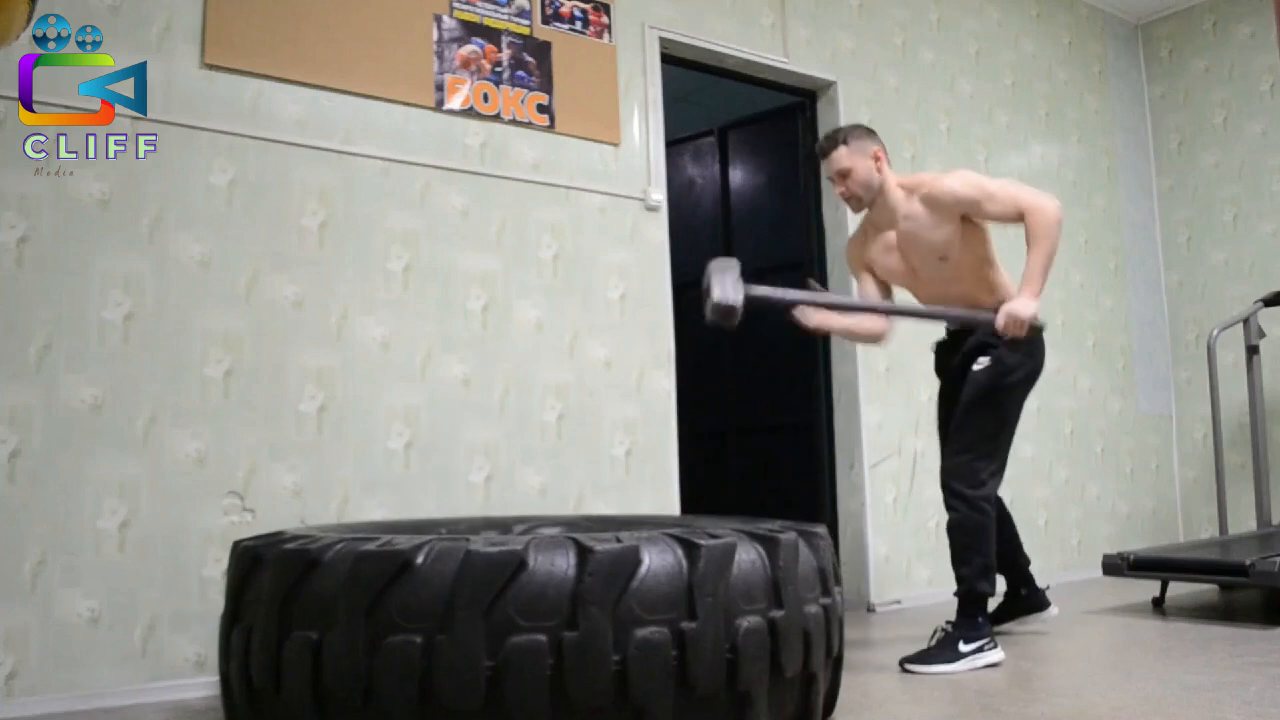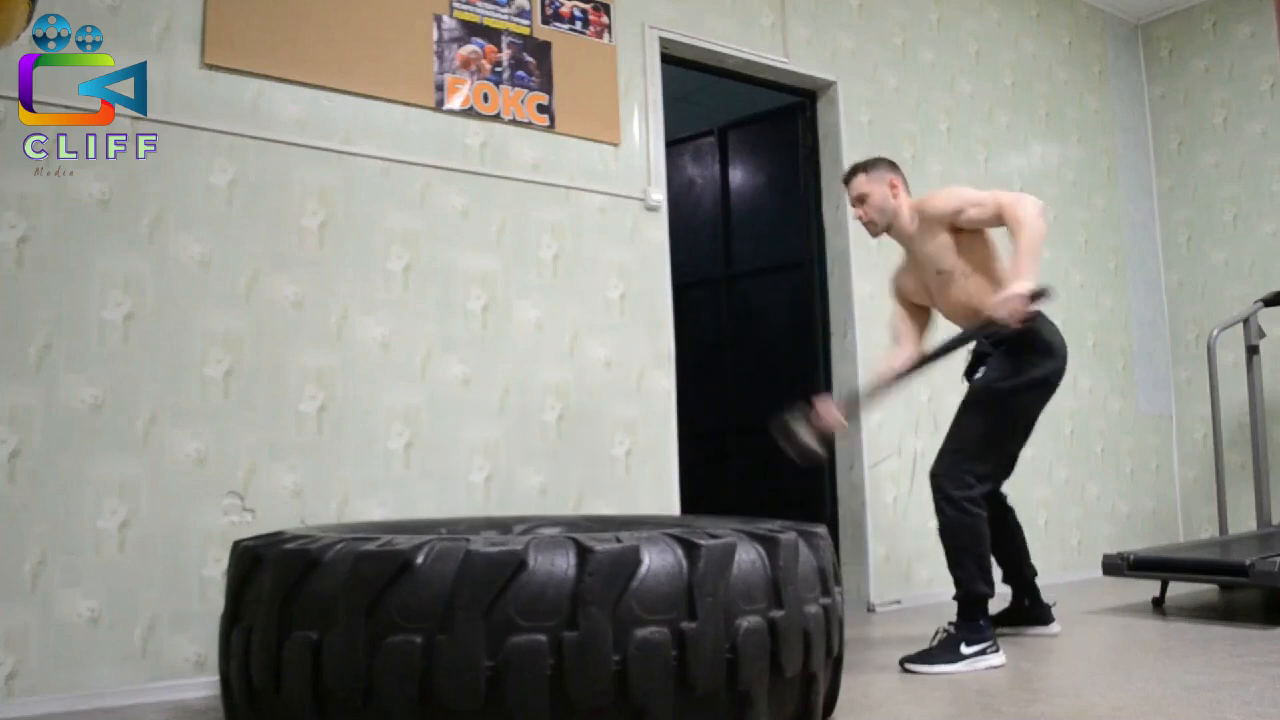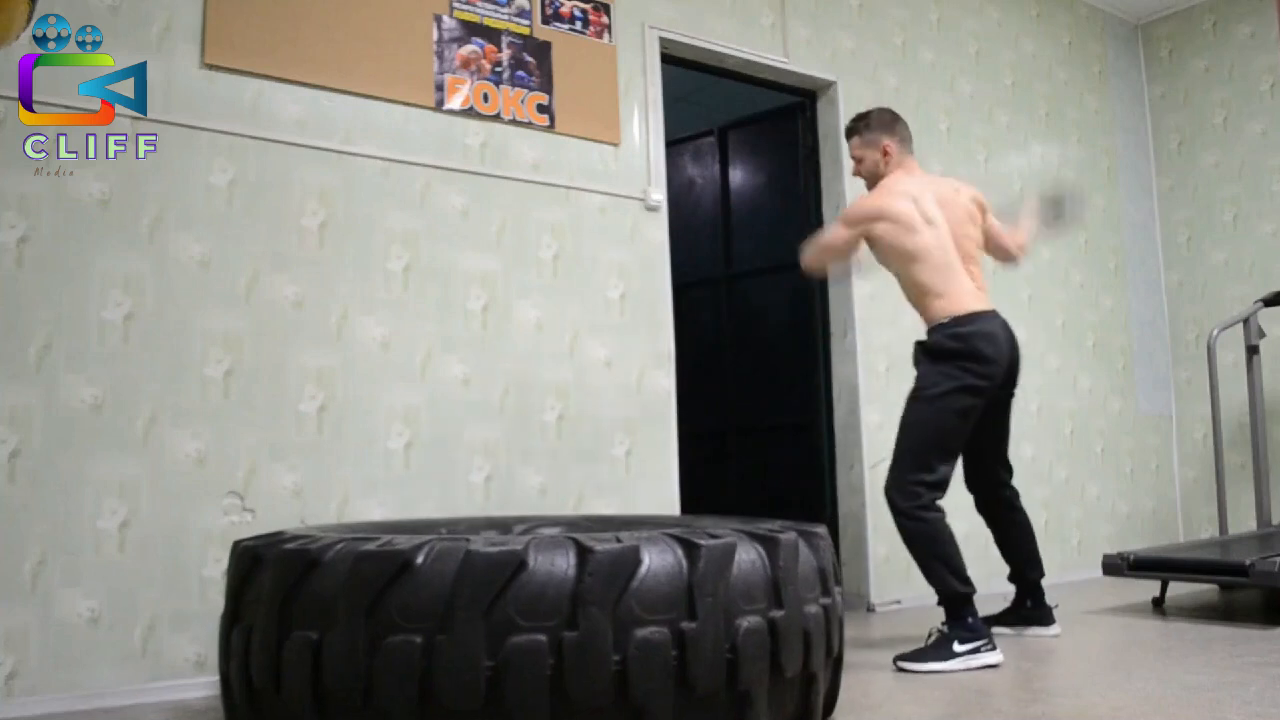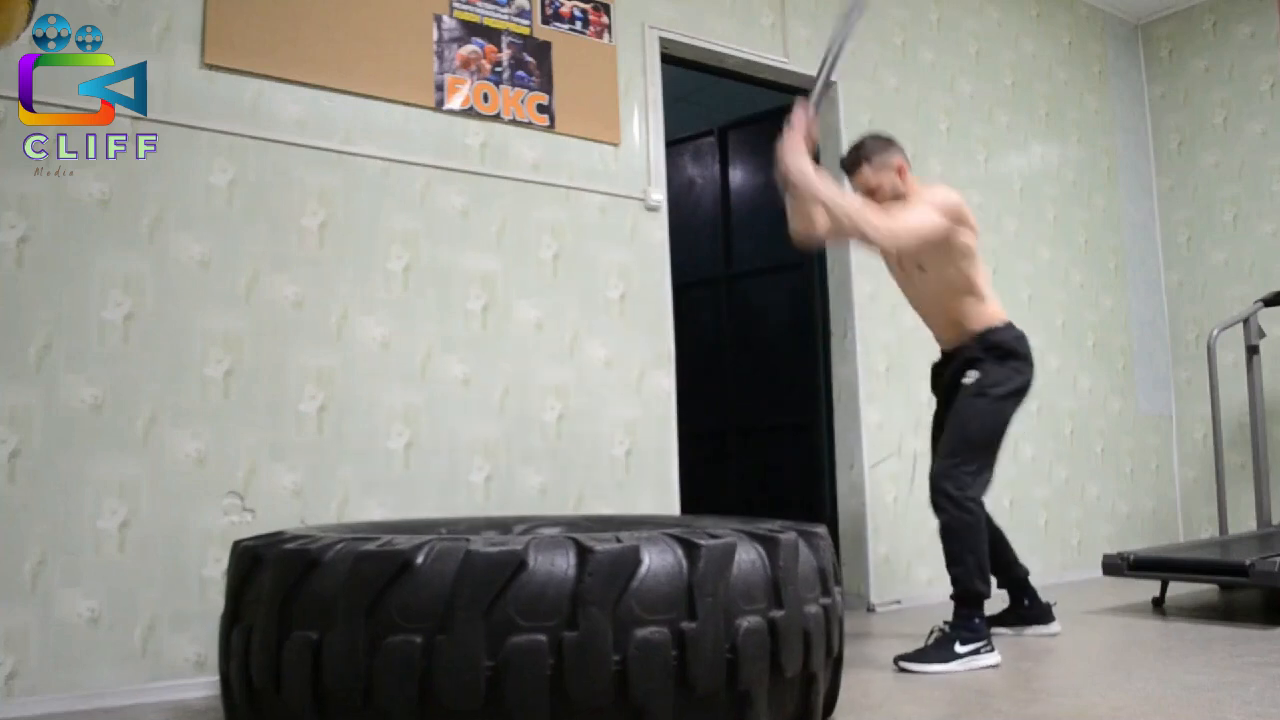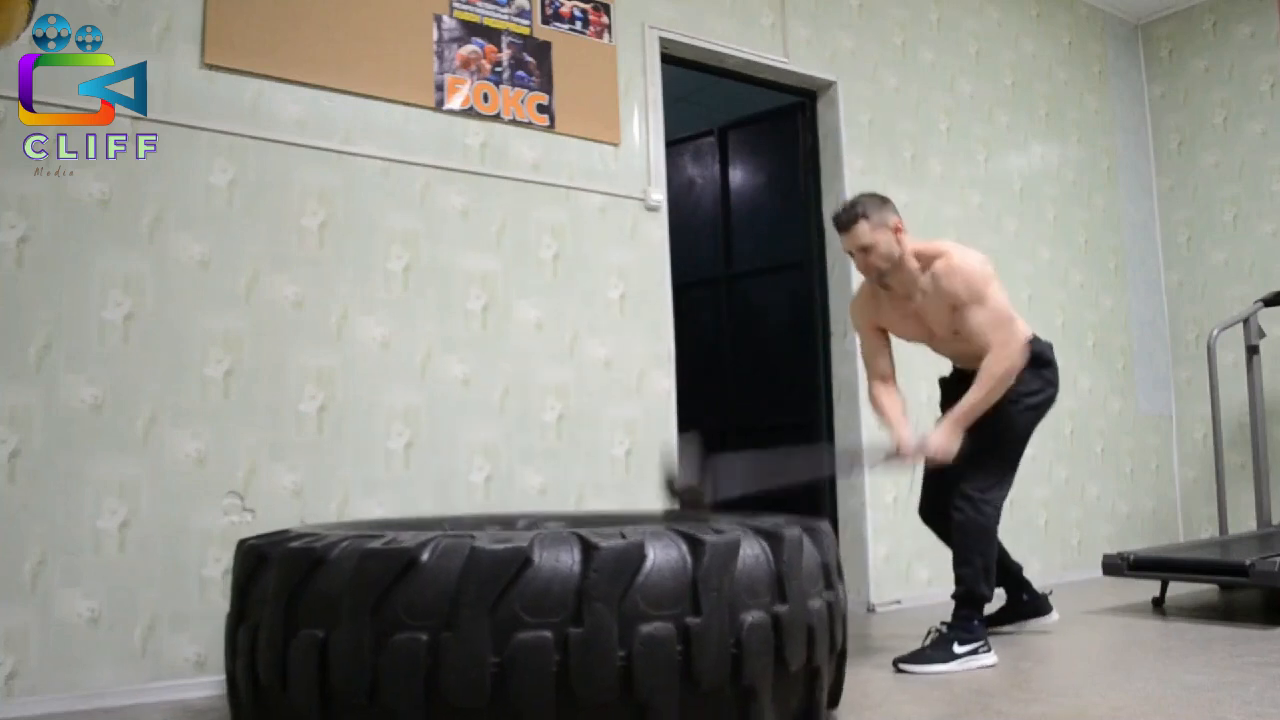
dt=0.4s
person 1, frame 1
left shoulder: (942, 192)
right shoulder: (862, 248)
left elbow: (1044, 208)
right elbow: (877, 325)
left wrist: (1028, 296)
right wrist: (828, 321)
left hip: (1007, 340)
right hip: (960, 348)
left knee: (966, 478)
right knee: (965, 479)
left ankle: (972, 632)
right ankle: (1024, 592)
person 1, frame 2
left shoulder: (939, 208)
right shoulder: (906, 279)
left elbow: (1023, 206)
right elbow: (904, 350)
left wrist: (1019, 281)
left hip: (1024, 347)
right hip: (1010, 354)
left knee: (955, 480)
right knee: (980, 485)
left ankle: (974, 635)
right ankle: (1029, 604)
person 1, frame 3
left shoulder: (877, 205)
right shoulder: (961, 193)
left elbow: (813, 260)
right elbow: (1011, 248)
left wrist: (847, 233)
right wrist: (1027, 219)
left hip: (958, 349)
right hip: (995, 339)
left knee: (909, 490)
right knee: (991, 481)
left ankle: (967, 632)
right ankle: (1033, 604)
person 1, frame 4
left shoulder: (940, 204)
right shoulder: (887, 212)
left elbow: (881, 232)
right elbow: (808, 231)
left wrist: (807, 170)
right wrist: (795, 173)
left hip: (995, 356)
right hip: (960, 364)
left knee: (953, 485)
right knee: (959, 490)
left ankle: (970, 633)
right ankle: (1028, 605)
person 1, frame 5
left shoulder: (957, 268)
right shoulder: (867, 306)
left elbow: (1009, 350)
right elbow: (881, 380)
left wrist: (954, 426)
right wrist: (902, 435)
left hip: (1024, 372)
right hip: (967, 379)
left knee: (973, 490)
right knee: (937, 506)
left ankle: (967, 633)
right ankle: (1024, 597)
